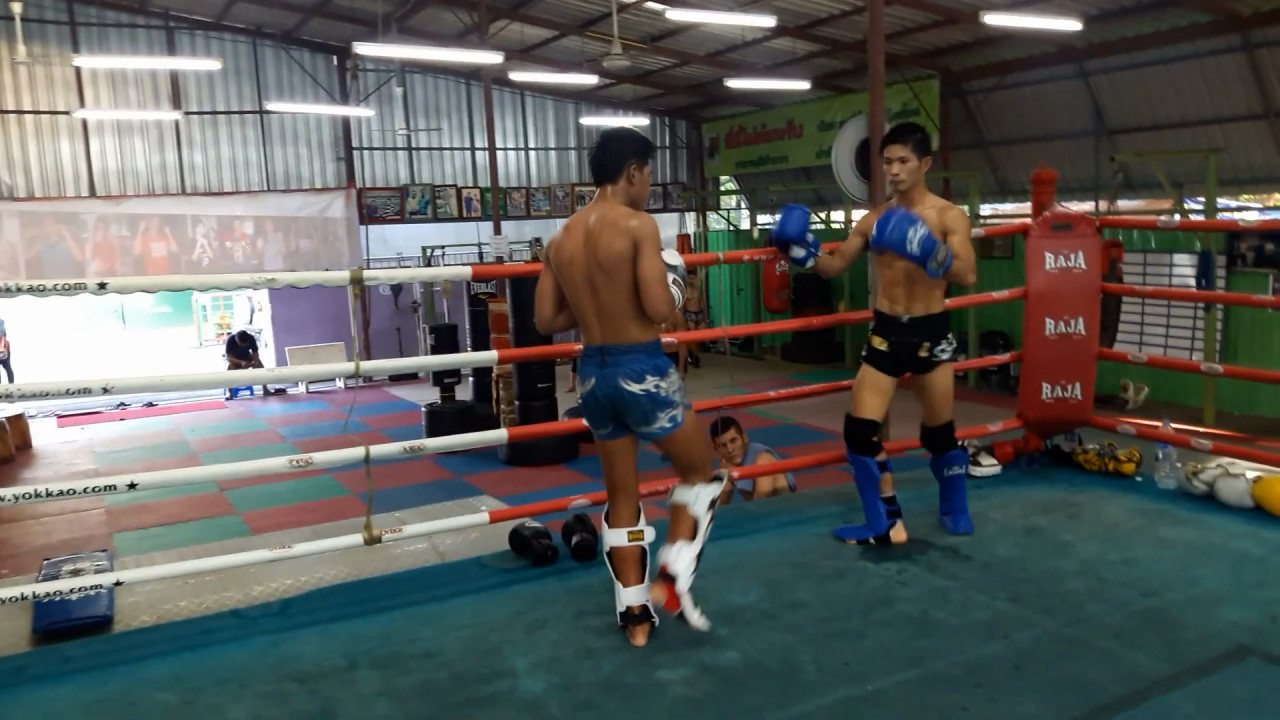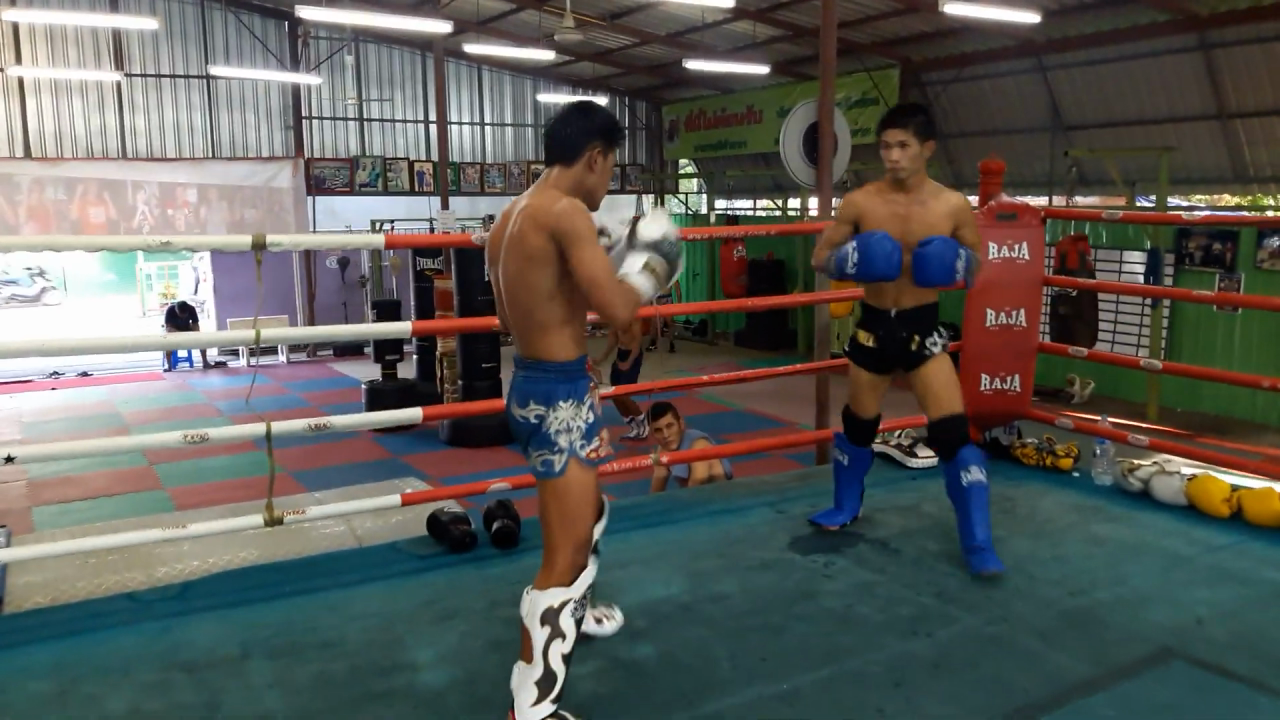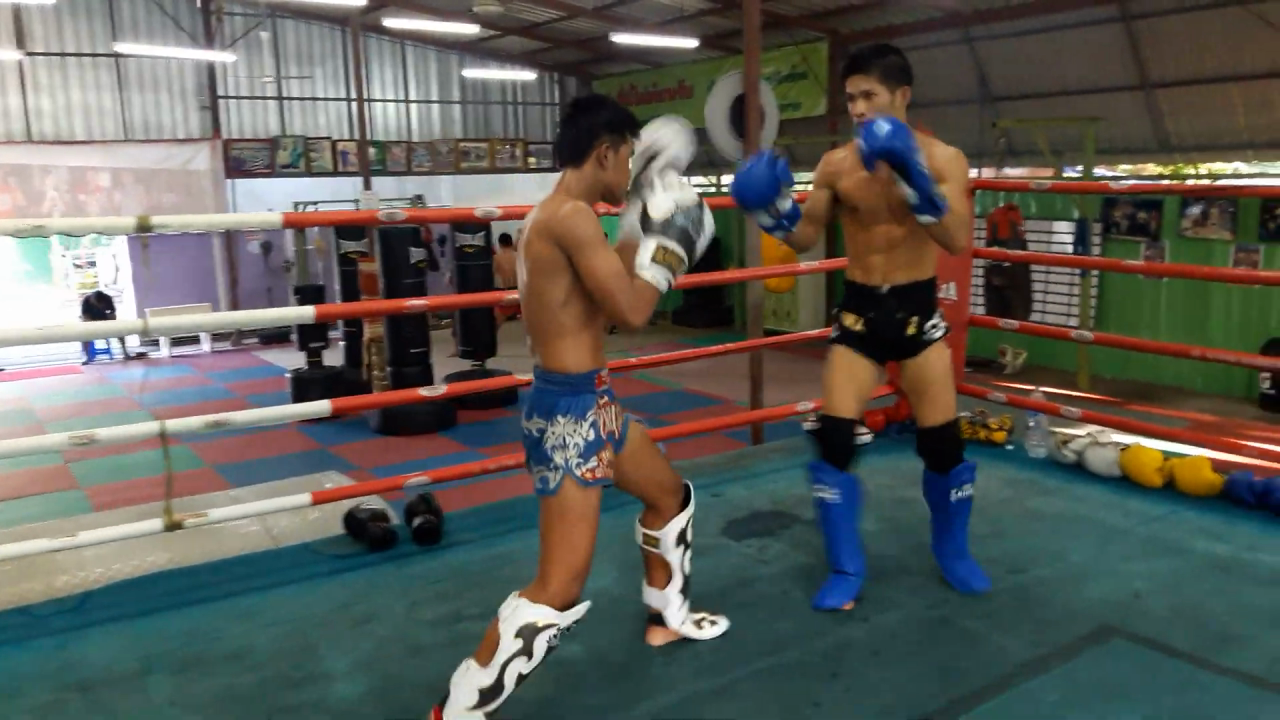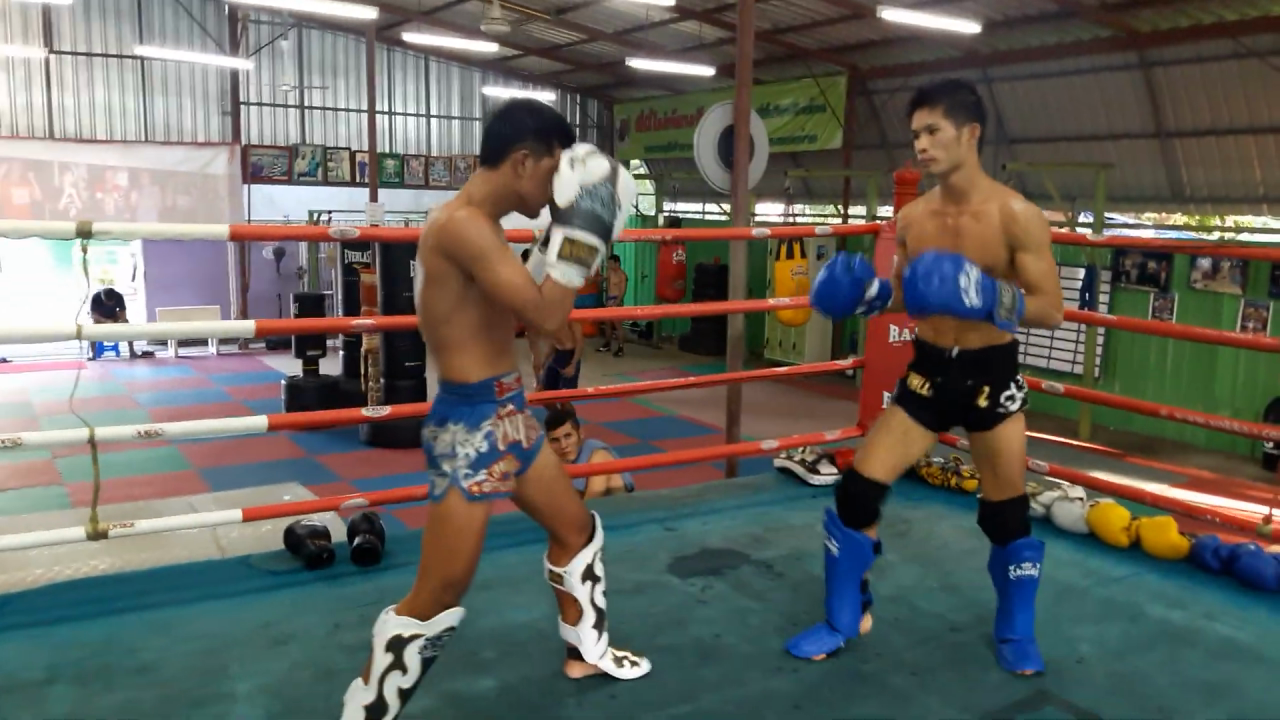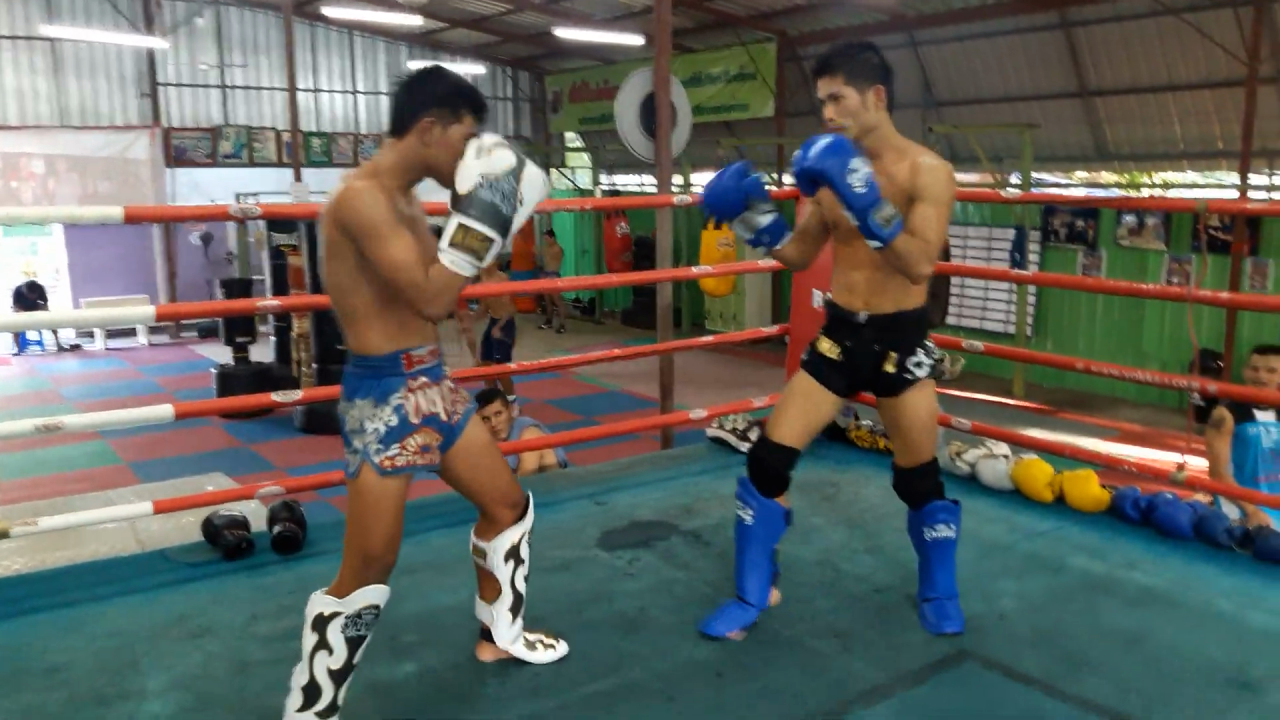
dt=0.7s
person 1, frame 1
left shoulder: (562, 239)
right shoulder: (636, 225)
left elbow: (546, 321)
right elbow: (659, 309)
right wrist: (673, 277)
left hip: (595, 376)
right hip: (644, 372)
left knee: (622, 500)
right knee: (702, 473)
left ankle: (635, 613)
right ankle: (672, 580)
person 1, frame 2
left shoulder: (509, 218)
right shoulder: (566, 212)
right elbow: (616, 311)
right wrist: (651, 259)
left hip: (531, 385)
right hip: (560, 395)
left knee: (587, 511)
right knee: (565, 562)
left ankle: (572, 615)
person 1, frame 3
left shoulder: (562, 215)
right shoulder: (569, 216)
left elbow: (617, 263)
right elbow: (634, 309)
left wrist: (657, 173)
right wrist: (672, 232)
left hip: (590, 402)
right hip: (568, 411)
left knee: (672, 497)
right knee: (559, 590)
left ankle: (667, 615)
person 1, frame 4
left shoulder: (482, 223)
right shoulder: (461, 224)
left elbow: (524, 299)
right elbow: (547, 316)
left wrist: (576, 229)
right wrist: (579, 223)
left hip: (509, 412)
right hip: (469, 423)
left knee: (577, 529)
right knee: (438, 597)
left ankle: (586, 648)
person 1, frame 5
left shoulder: (403, 200)
right shoulder: (360, 199)
left elbow: (435, 281)
right elbow: (434, 298)
left wrist: (492, 214)
right wrist: (484, 211)
left hip: (434, 384)
right hip: (381, 396)
left knee: (508, 505)
right knee: (366, 574)
left ankle: (500, 631)
person 2, frame 1
left shoulder: (948, 216)
right shoulder: (871, 221)
left elbow: (967, 276)
right elbow: (835, 265)
left wrist: (928, 247)
right wrist: (804, 251)
left hip: (931, 333)
right hip: (884, 335)
left knee: (939, 435)
right knee: (860, 431)
left ankle: (954, 509)
right ankle: (883, 522)
person 2, frame 2
left shoulder: (953, 206)
right shoulder: (858, 203)
left elbow: (974, 256)
right elbow: (820, 259)
left wrist: (961, 264)
right wrist: (849, 260)
left hip: (922, 328)
right hip: (872, 326)
left knee: (952, 434)
right knee: (858, 425)
left ankle: (977, 543)
right ankle: (846, 506)
person 2, frame 3
left shoulder: (941, 159)
right shoulder: (837, 162)
left elbow: (955, 236)
right elbow: (799, 236)
left wrist: (913, 173)
right wrist: (773, 205)
left hip: (915, 311)
right hip: (856, 307)
left knee: (944, 441)
right knee: (835, 439)
left ankle: (953, 552)
right ankle: (846, 570)
person 2, frame 4
left shoulder: (1016, 215)
right shoulder: (912, 217)
left elbow: (1051, 309)
left wrist: (988, 296)
right wrist: (867, 292)
left hip: (990, 375)
right hip: (927, 370)
left knee: (1008, 515)
right knee: (857, 491)
left ankle: (1015, 633)
right ankle: (843, 620)
person 2, frame 5
left shoulder: (928, 172)
right shoulder: (828, 168)
left elbow: (920, 266)
right elbow: (799, 255)
left wrist: (866, 203)
right wrist: (753, 213)
left hip: (900, 341)
right hip: (837, 335)
left knee: (920, 479)
right knee: (769, 459)
left ankle: (938, 593)
right ankle: (753, 594)
